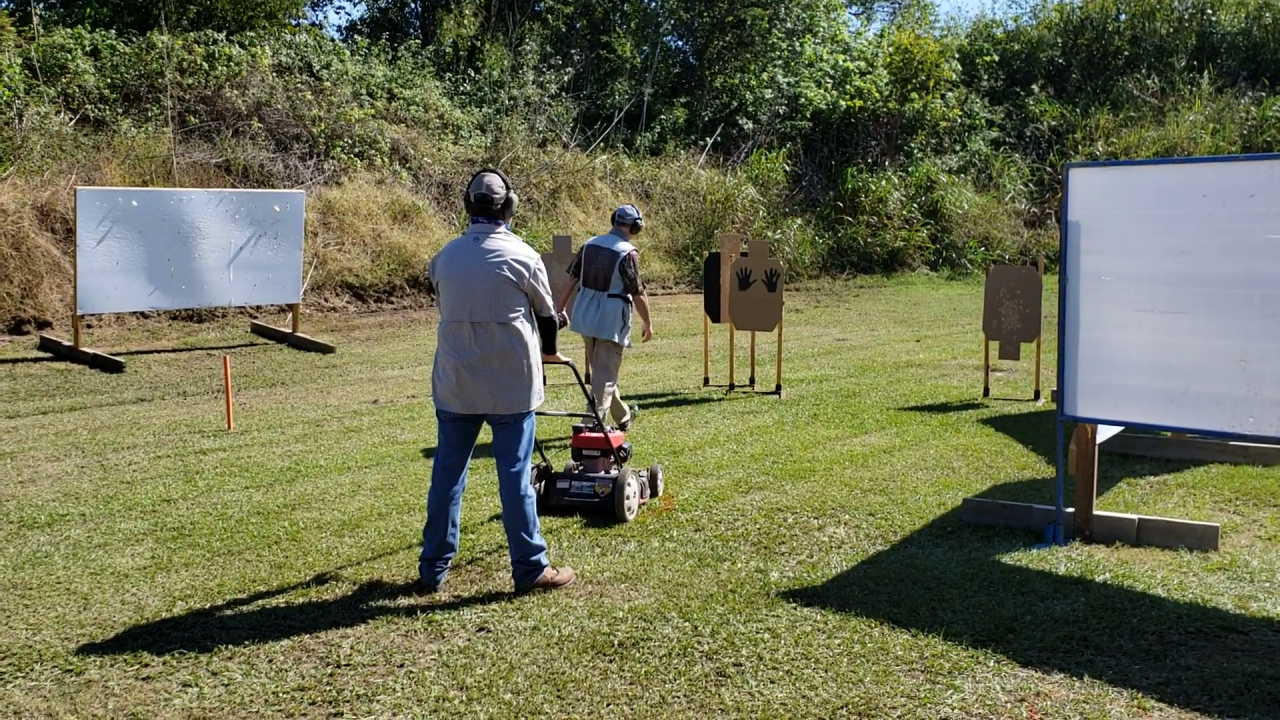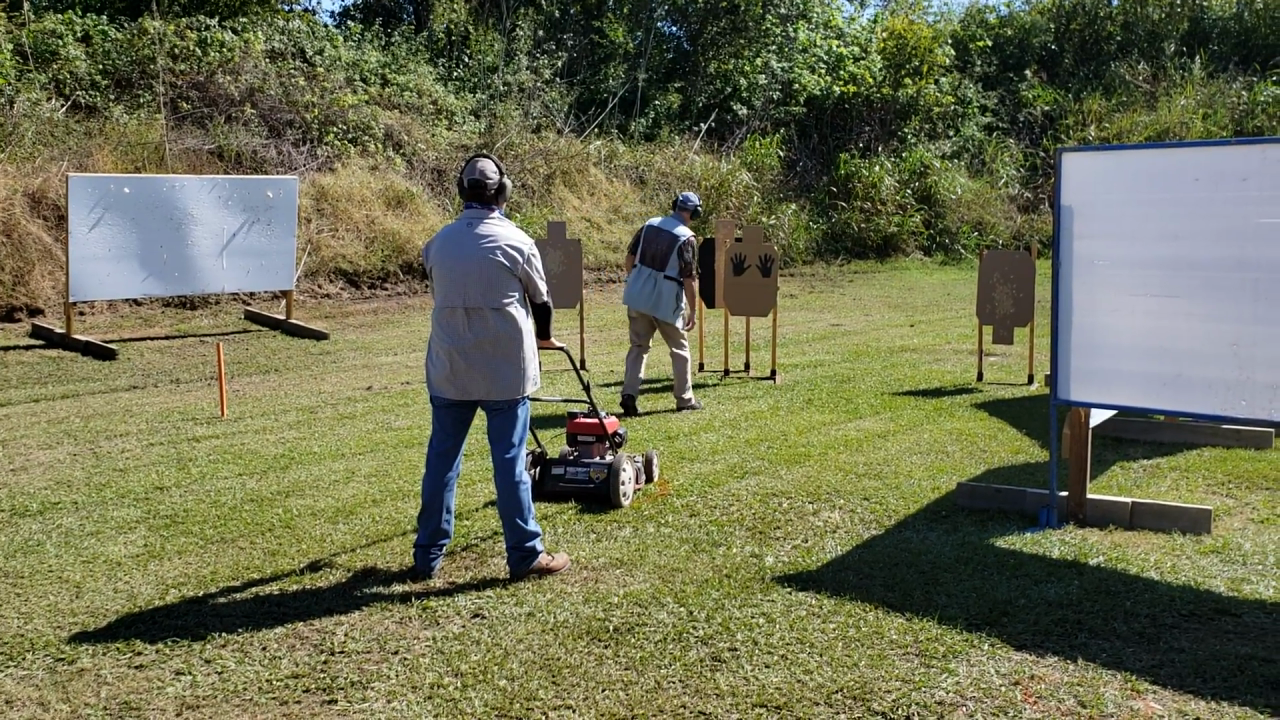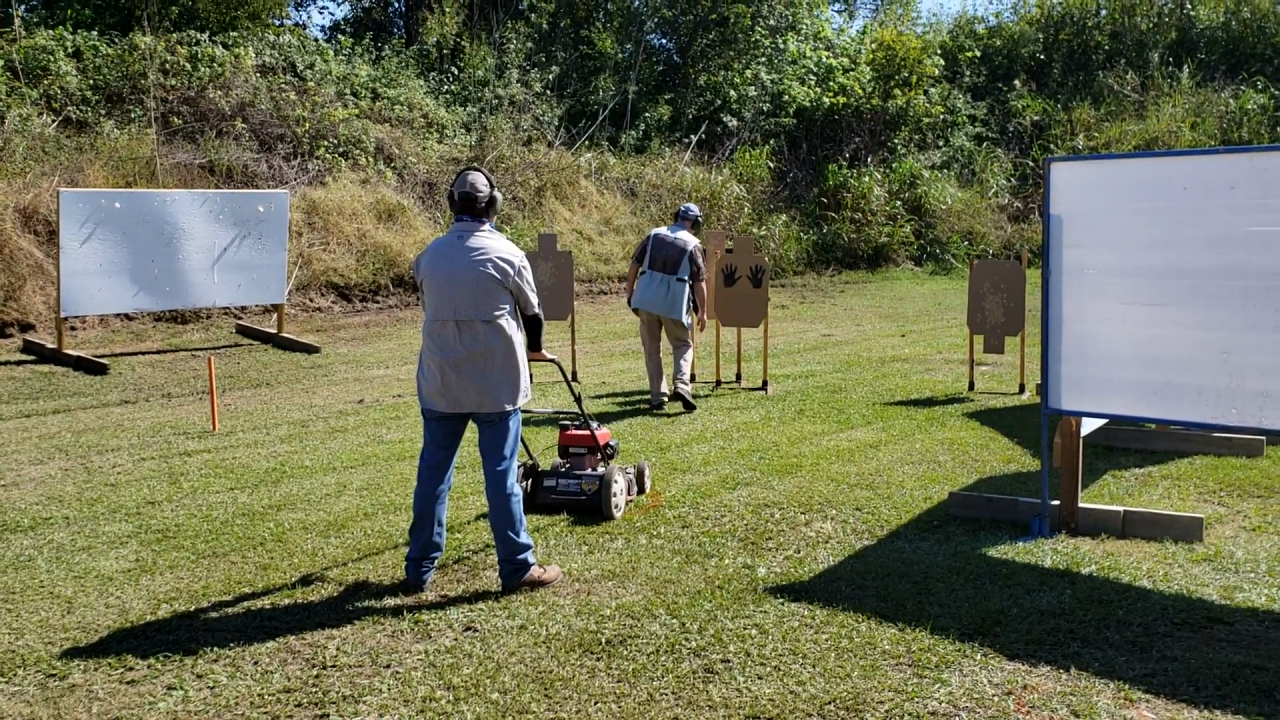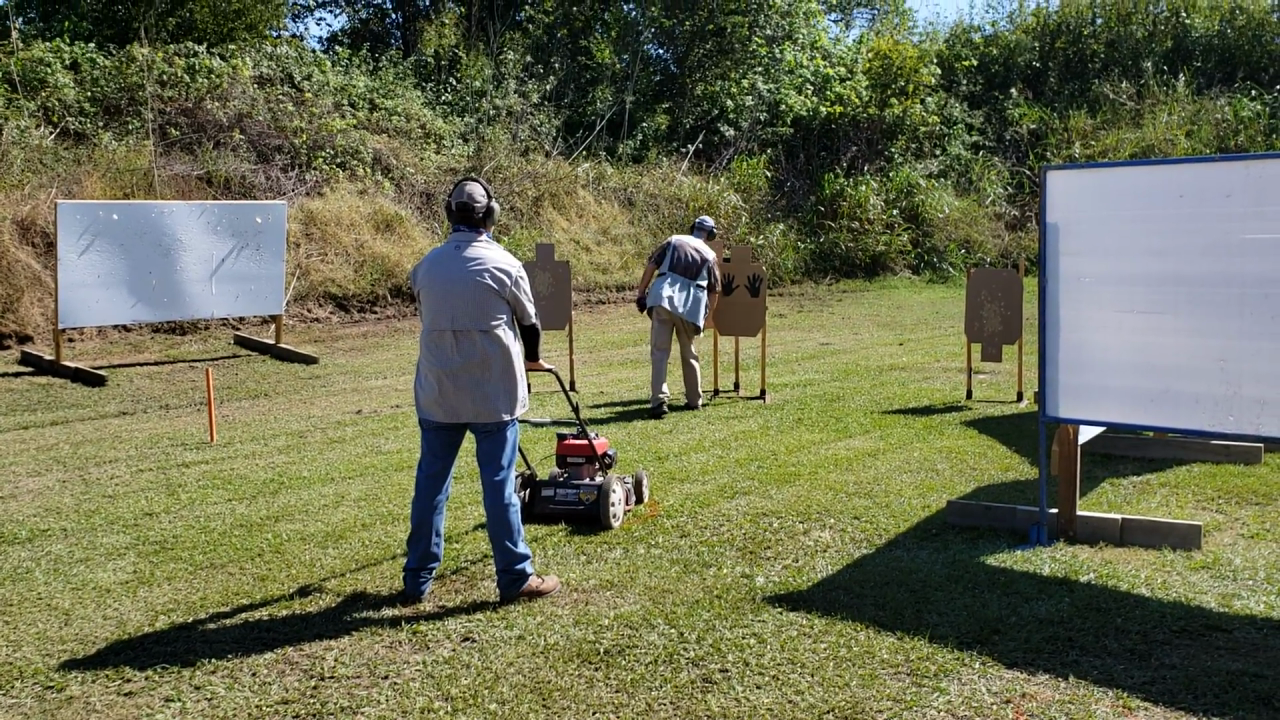
dt=0.7s
person 1, frame 1
left shoulder: (444, 257)
right shoulder: (522, 256)
right elbow: (546, 314)
right wrist: (549, 352)
left hip: (455, 383)
right hip: (510, 384)
left knee: (447, 473)
right knee: (515, 476)
left ankle: (433, 568)
right ankle: (530, 569)
person 1, frame 2
left shoulder: (438, 243)
right shoulder: (516, 242)
right elbow: (540, 300)
right wrist: (544, 338)
left hip: (449, 369)
right hip: (505, 370)
left knee: (441, 460)
right knee: (509, 462)
left ankle: (427, 555)
right ankle: (525, 555)
person 1, frame 3
left shoulder: (428, 255)
right shoulder: (506, 254)
right elbow: (531, 311)
right wrist: (534, 349)
left hip: (440, 382)
right hip: (495, 382)
left knee: (432, 473)
right knee: (501, 475)
left ankle: (419, 568)
right ankle: (517, 567)
person 1, frame 4
left shoulder: (426, 266)
right shoulder: (503, 264)
right elbow: (528, 322)
right wrist: (532, 359)
left hip: (437, 393)
right hip: (493, 393)
left knee: (430, 483)
right knee: (499, 485)
left ankle: (417, 579)
right ankle: (515, 578)
person 2, frame 1
left shoulder: (590, 244)
right shoulder: (628, 252)
left elbow: (572, 280)
right elbow: (637, 293)
left wrist: (560, 309)
right wrist: (647, 323)
left hip: (586, 316)
right hip: (611, 321)
left knee: (602, 372)
right knee: (605, 376)
left ankle: (621, 415)
person 2, frame 2
left shoulder: (650, 225)
right shoulder: (686, 237)
left elbow: (630, 257)
right elbow: (689, 279)
left wrist: (633, 281)
right wrist: (692, 311)
left hip: (638, 295)
right hip: (666, 300)
left knee: (638, 346)
right knee: (679, 348)
left ankle: (629, 393)
right ankle: (684, 399)
person 2, frame 3
left shoulder: (654, 234)
right shoulder: (692, 244)
left elbow: (634, 265)
right elbow: (699, 282)
left wrist: (630, 291)
right wrist: (702, 312)
left hip: (648, 299)
right hip: (675, 302)
left knee: (652, 349)
right knee: (683, 346)
left ankle: (658, 397)
right ankle: (681, 385)
person 2, frame 4
left shoulder: (673, 241)
right shoulder: (709, 255)
left elbow: (650, 267)
right elbow: (714, 292)
left wrist: (640, 293)
right wrist: (707, 317)
left hip: (663, 300)
right hip: (690, 307)
left knee: (659, 352)
right knee: (689, 354)
left ankle: (659, 400)
right ankle: (694, 400)
